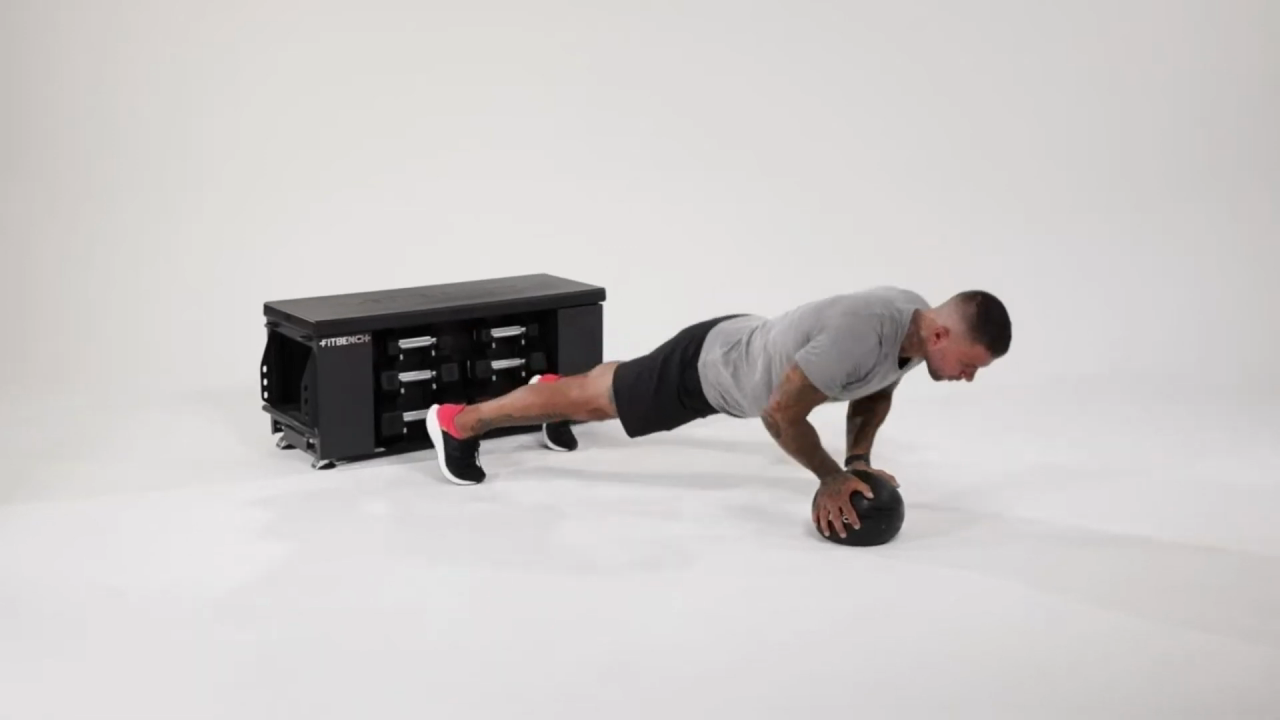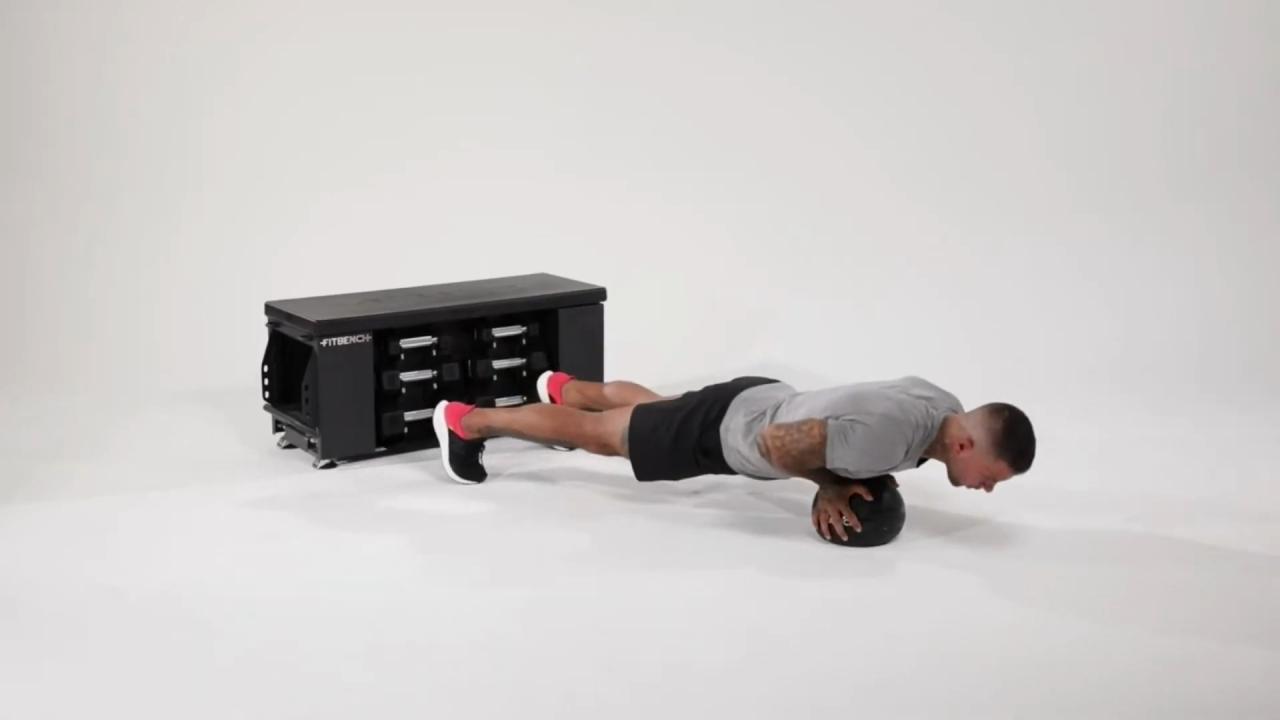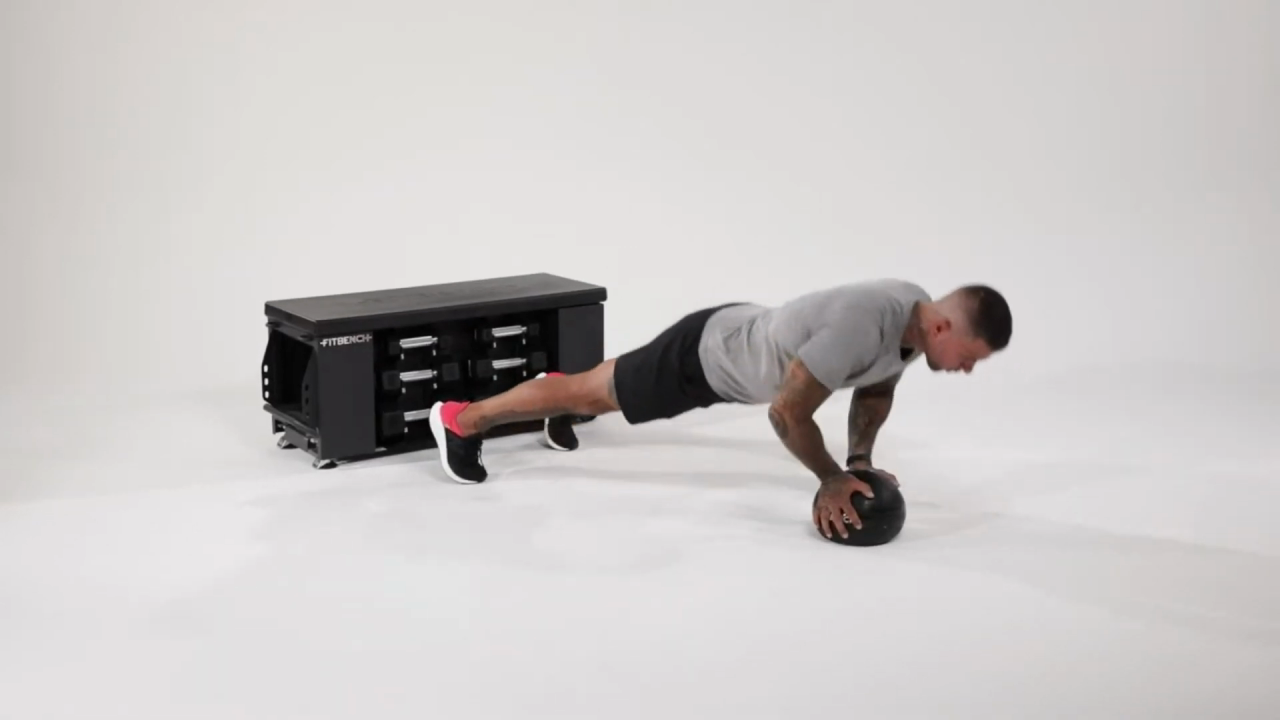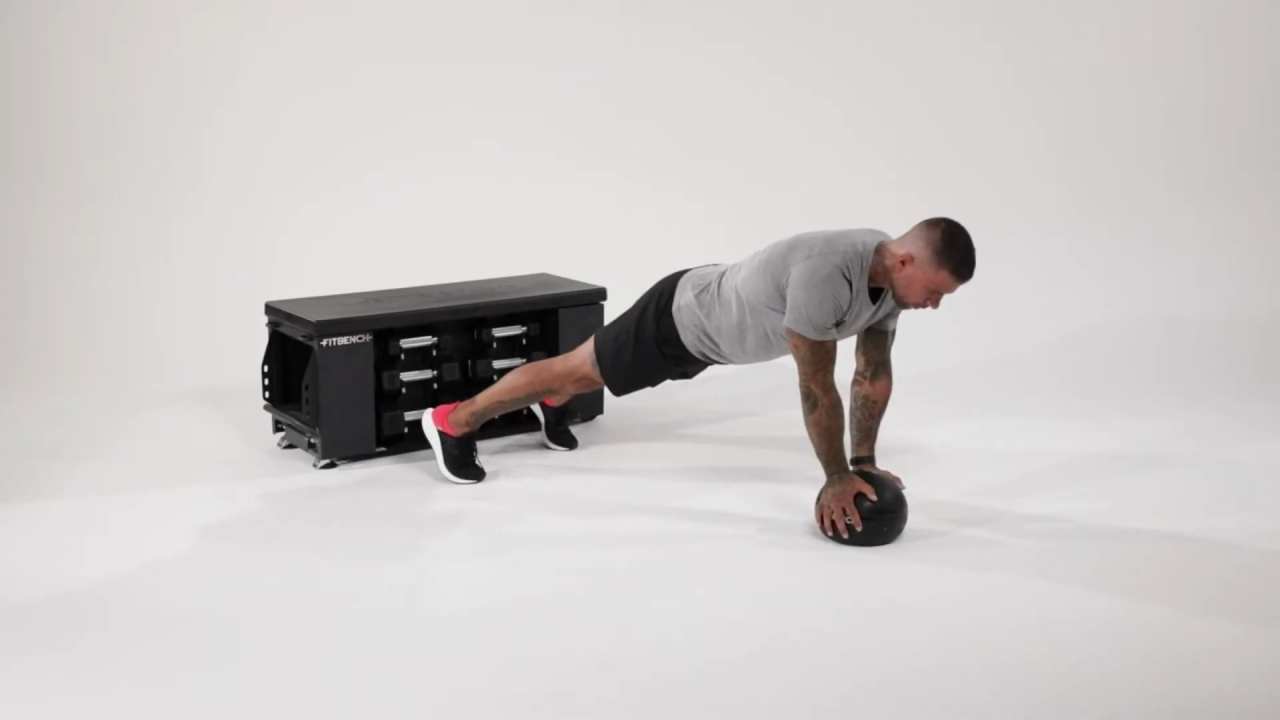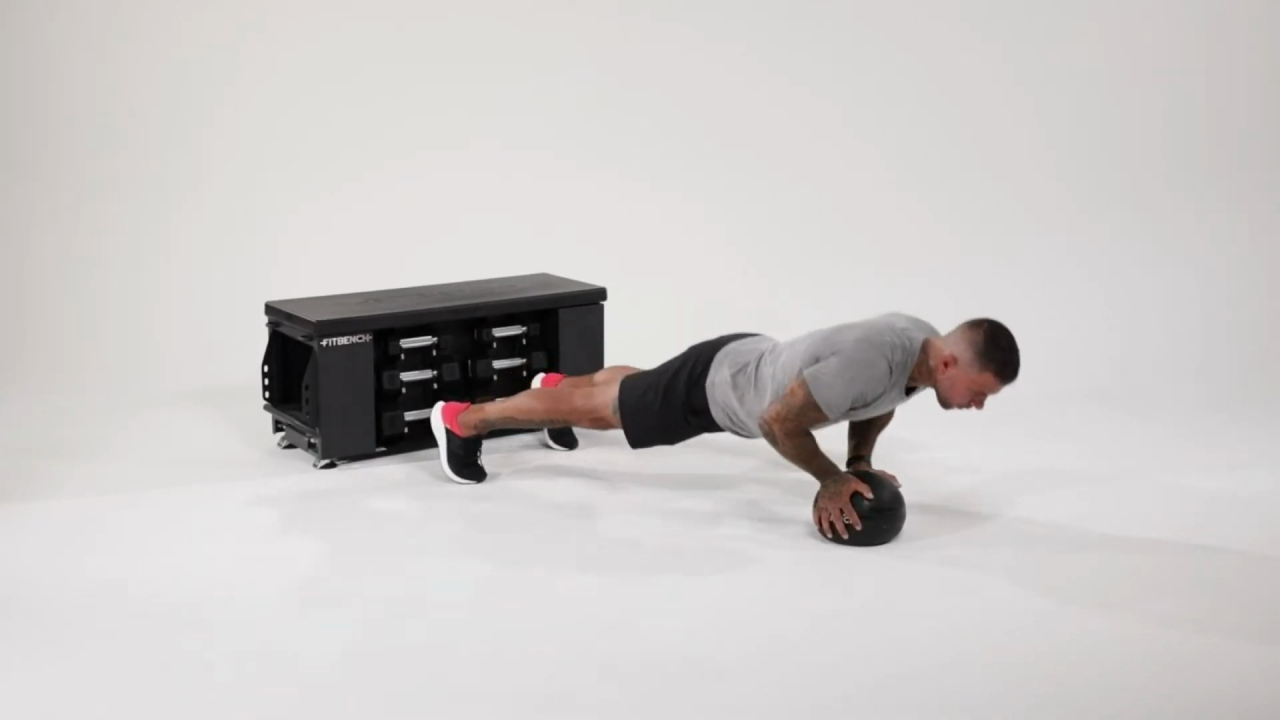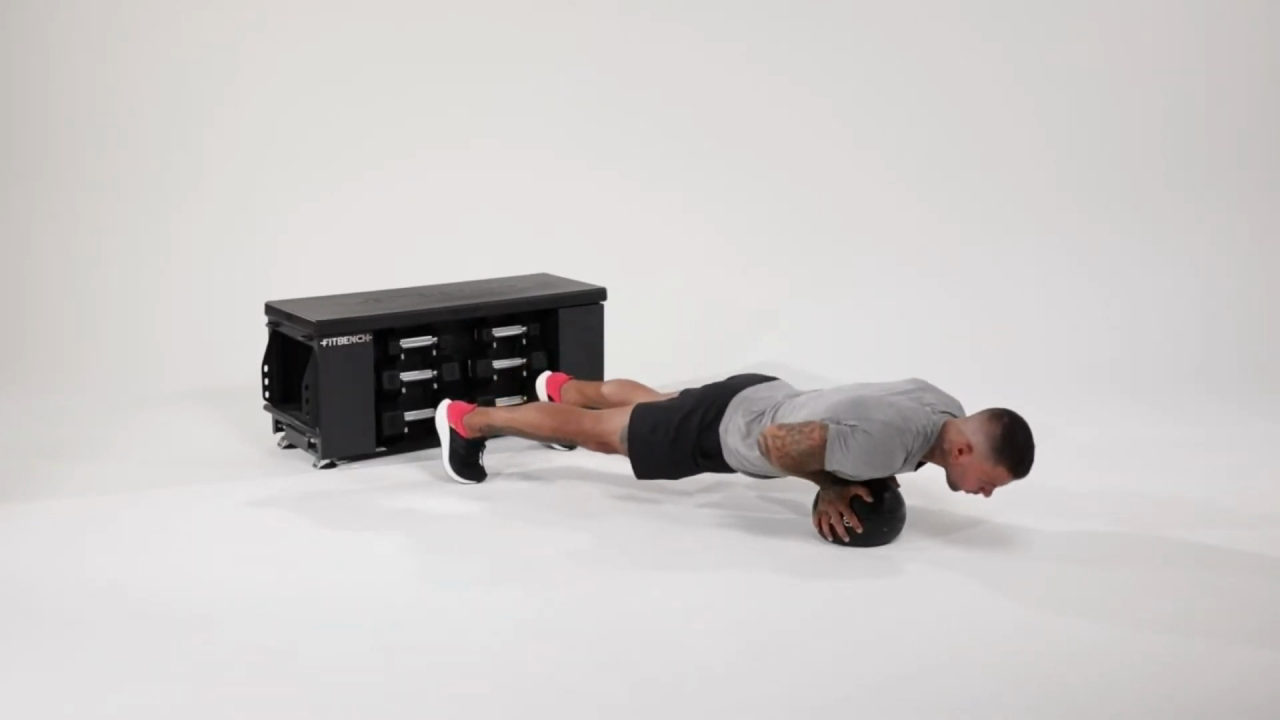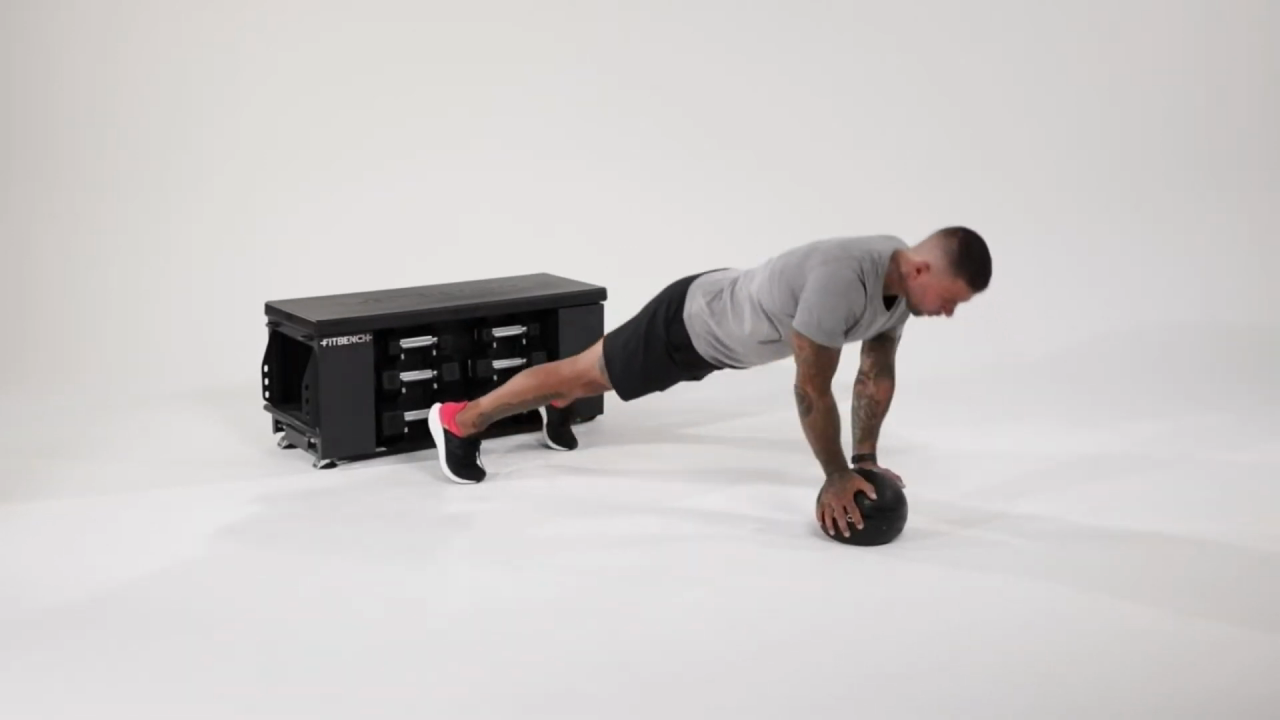
dt=0.7s
person 1, frame 1
left shoulder: (913, 318)
right shoulder: (861, 338)
left elbow: (875, 388)
right elbow: (779, 415)
left wrist: (858, 460)
right wrist: (831, 478)
left hip: (739, 352)
right hip: (706, 369)
left knee: (623, 383)
right knee: (592, 402)
left ankle: (555, 386)
right ankle: (457, 421)
person 1, frame 2
left shoulder: (942, 406)
right shoulder: (886, 438)
right elbow: (776, 444)
left wrist: (857, 471)
right wrist: (831, 484)
left hip: (760, 400)
right hip: (723, 432)
left knee: (647, 406)
right knee: (599, 434)
left ankle: (563, 387)
right ankle: (464, 421)
person 1, frame 3
left shoulder: (915, 319)
right shoulder: (860, 330)
left elbow: (873, 392)
right elbow: (785, 412)
left wrist: (861, 462)
right wrist: (832, 481)
left hip: (736, 350)
right hip: (706, 353)
left knee: (619, 382)
right knee: (595, 392)
left ankle: (555, 379)
right ankle: (460, 421)
person 1, frame 4
left shoulder: (889, 275)
right shoulder: (825, 274)
left elbow: (874, 372)
right elbow: (817, 389)
left wrist: (865, 460)
right wrist: (837, 480)
left hip: (710, 324)
right hip: (682, 317)
left knee: (596, 370)
right knee: (580, 370)
left ankle: (552, 404)
right ankle: (453, 422)
person 1, frame 5
left shoulder: (922, 344)
right shoulder: (872, 364)
right elbow: (777, 421)
left wrist: (860, 464)
right wrist: (832, 481)
left hip: (748, 362)
right hip: (713, 387)
left knee: (635, 384)
right knee: (597, 410)
left ankle: (558, 383)
right ankle: (461, 418)
person 1, frame 6
left shoulder: (944, 409)
right shoulder: (887, 446)
right elbow: (777, 443)
left wrist: (853, 470)
right wrist: (831, 484)
left hip: (760, 397)
right hip: (725, 430)
left knee: (650, 402)
right knee: (601, 433)
left ankle: (562, 387)
right ankle: (466, 419)
person 1, frame 7
left shoulder: (900, 280)
right shoulder: (841, 280)
left elbow: (878, 374)
right elbow: (809, 389)
left wrist: (866, 461)
right wrist: (836, 480)
left hip: (723, 328)
right hip: (691, 321)
left knee: (604, 371)
right knee: (587, 372)
left ankle: (556, 408)
right ankle: (459, 421)
